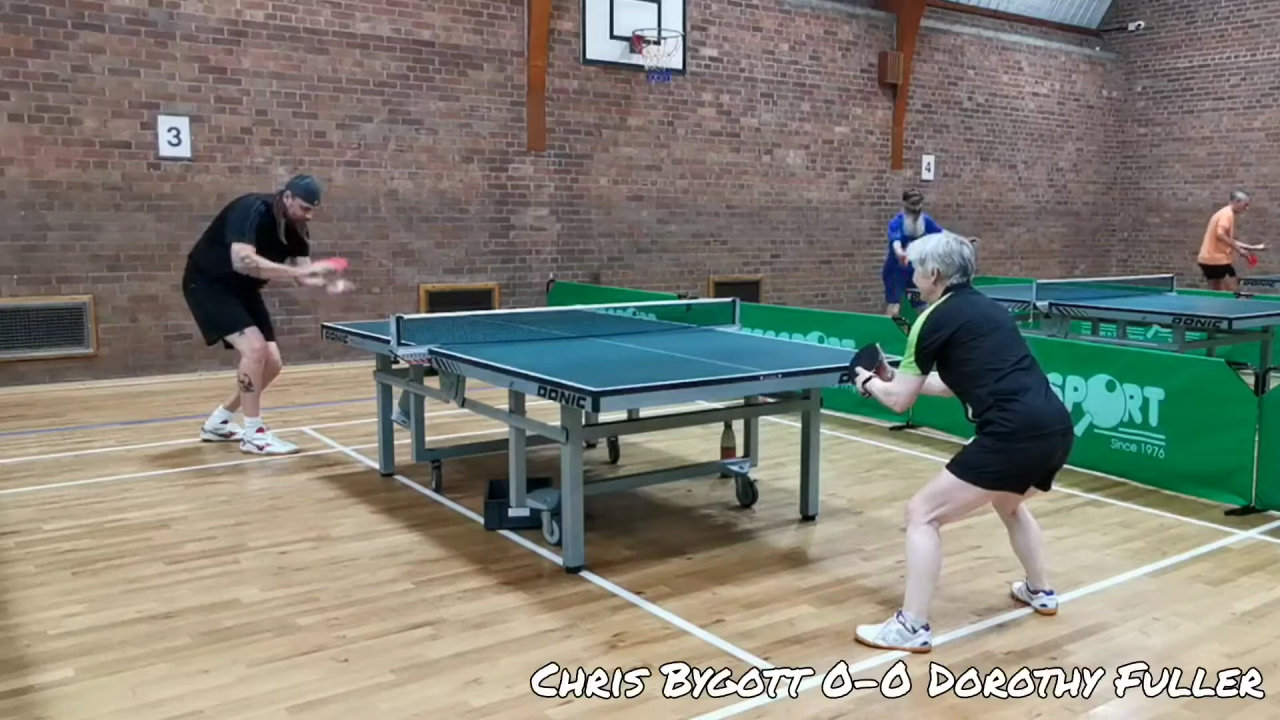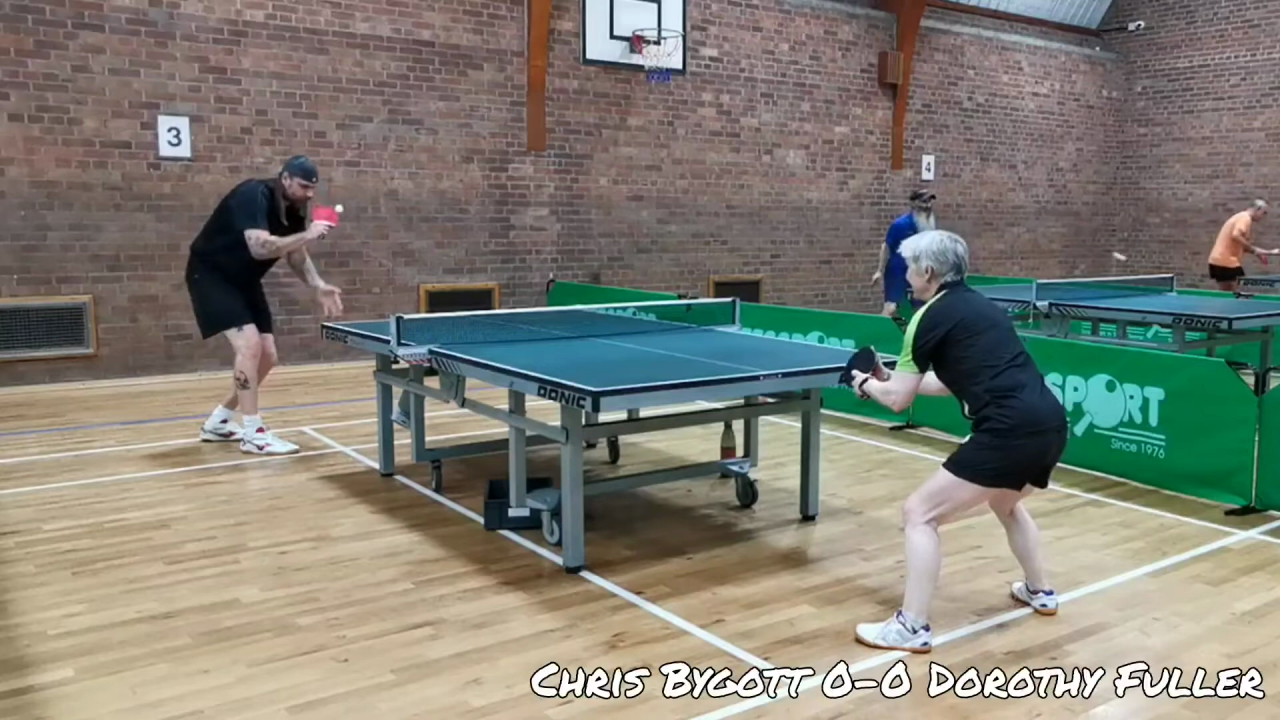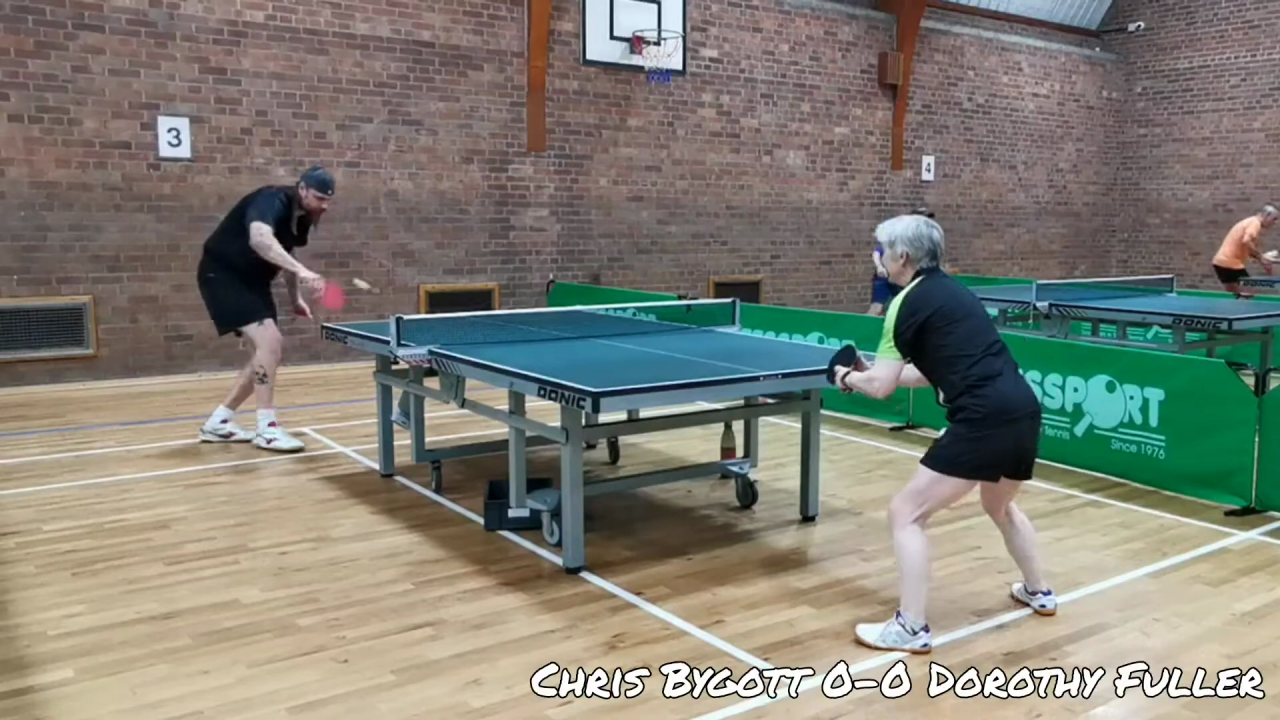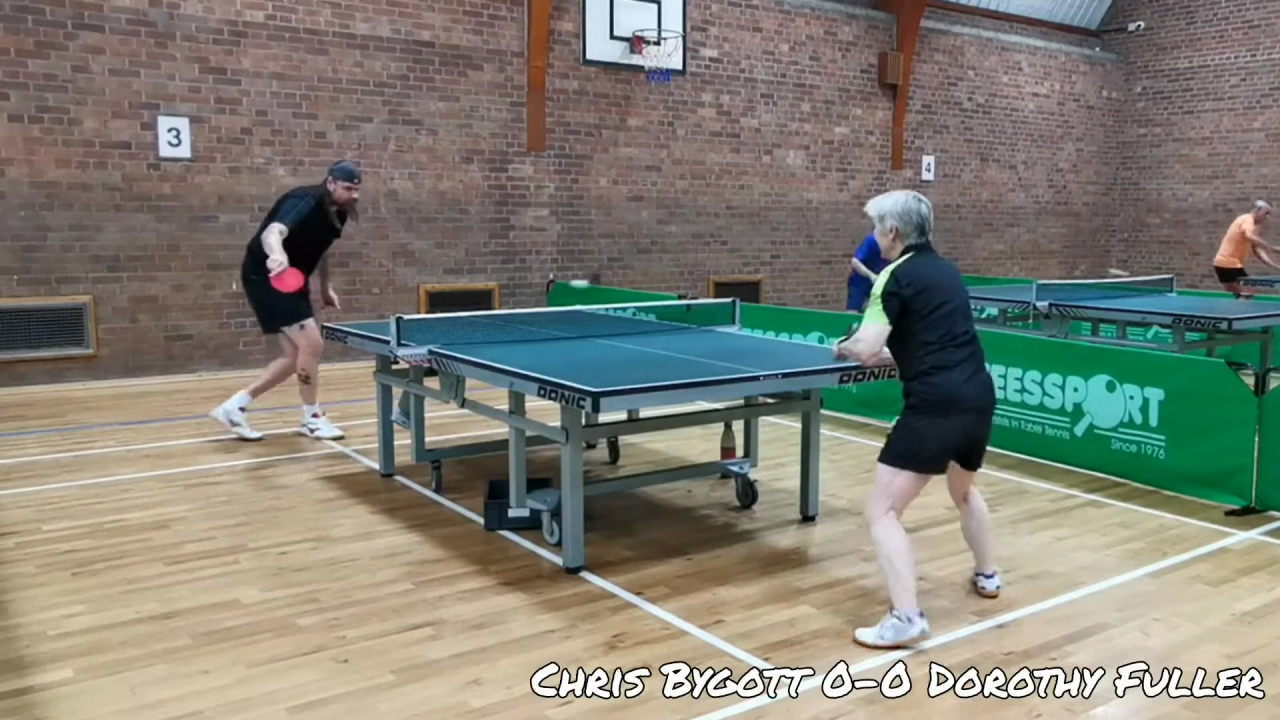
dt=0.3s
person 1, frame 1
left shoulder: (936, 318)
right shoulder: (985, 308)
left elbow: (899, 400)
left wrist: (868, 382)
right wrist: (895, 376)
left hip: (1016, 435)
right hip: (1056, 429)
left knee: (922, 514)
right knee: (1008, 503)
left ankle: (912, 627)
right ankle: (1040, 591)
person 1, frame 2
left shoulder: (932, 316)
right shoulder: (978, 306)
left elbow: (898, 400)
left wrist: (866, 384)
right wrist: (893, 377)
left hip: (1011, 432)
right hip: (1050, 424)
left knee: (920, 513)
right knee: (1005, 503)
left ankle: (912, 626)
right ankle: (1040, 591)
person 1, frame 3
left shoulder: (910, 301)
right shoulder: (952, 291)
left elbow: (880, 387)
left wrist: (849, 378)
right wrist: (872, 371)
left hip: (985, 420)
right hip: (1023, 411)
left knee: (905, 514)
right knee: (1000, 506)
left ankle: (912, 628)
right ankle: (1040, 593)
person 1, frame 4
left shoulder: (897, 276)
right shoulder: (946, 271)
left elbow: (867, 348)
left wrist: (846, 346)
right wrist: (887, 353)
left hip: (934, 408)
right hip: (978, 399)
left knee: (881, 510)
right knee: (963, 491)
left ankle: (905, 618)
right ankle: (987, 575)
person 2, frame 1
left shoulder: (295, 227)
right shoulder: (252, 210)
left elbow: (300, 268)
right elbow: (242, 261)
left wrist: (325, 281)
right wrist: (299, 271)
left hip: (243, 291)
right hip: (207, 284)
left knee: (271, 364)
right knee: (254, 349)
left ankle: (218, 422)
right ankle: (254, 433)
person 2, frame 2
left shoulder: (295, 210)
right shoulder: (254, 195)
left elbow: (297, 256)
right elbow: (261, 247)
left wrist: (318, 286)
right wrist: (308, 235)
left hip: (245, 281)
right hip: (211, 275)
left knee: (267, 357)
right knee: (249, 346)
left ankle: (218, 421)
right ankle: (253, 432)
person 2, frame 3
left shoulder: (304, 216)
right shoulder: (274, 201)
right elbow: (259, 238)
left wrist: (296, 297)
right wrist: (300, 270)
left hip: (250, 279)
right hip: (222, 275)
left knee: (265, 353)
right knee: (270, 341)
left ankle: (218, 422)
right ankle: (267, 427)
person 2, frame 4
left shoulder: (338, 211)
right shoulder: (306, 202)
right elbow: (272, 233)
left wrist: (326, 286)
right wrist: (277, 256)
right hip: (266, 276)
left knee: (294, 356)
right knee: (312, 343)
left ankle: (234, 408)
right ankle: (312, 417)
